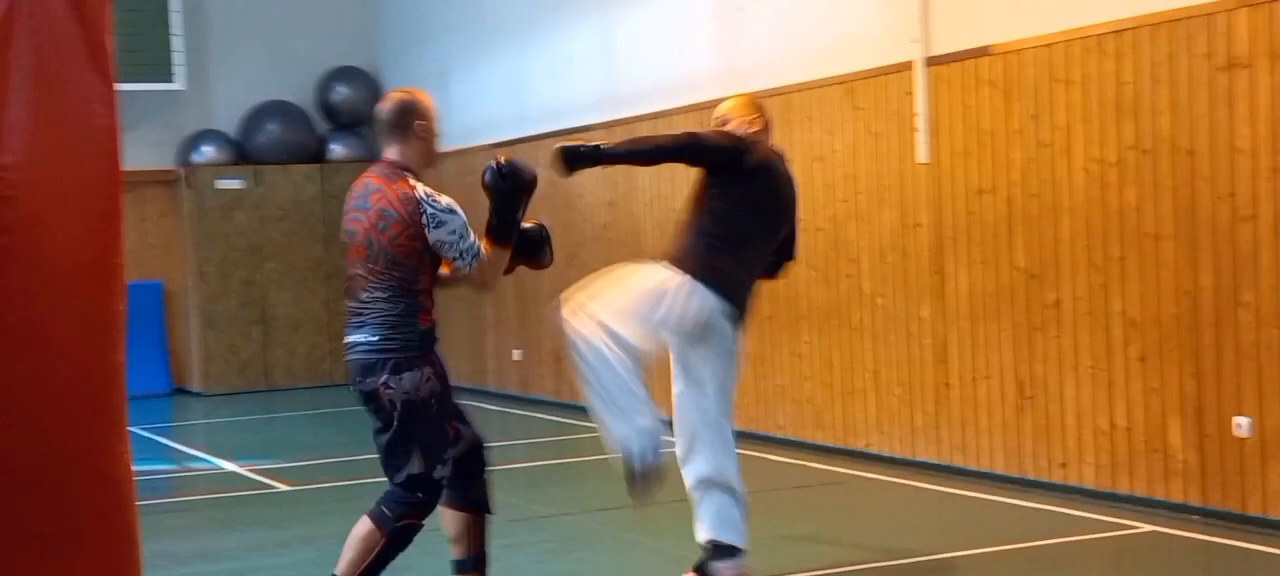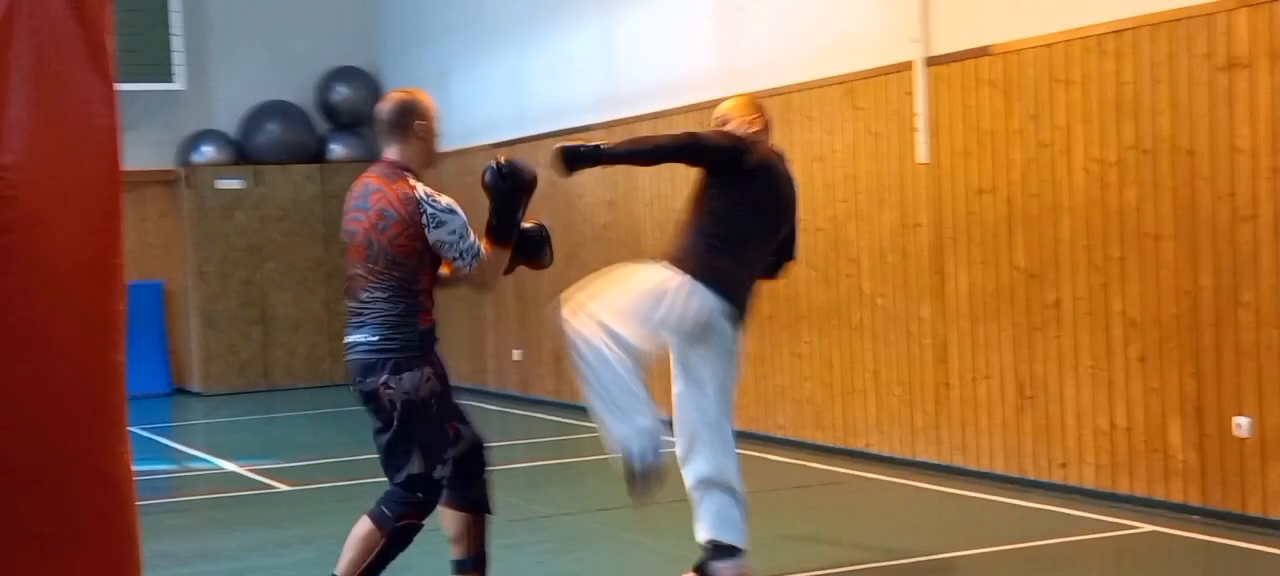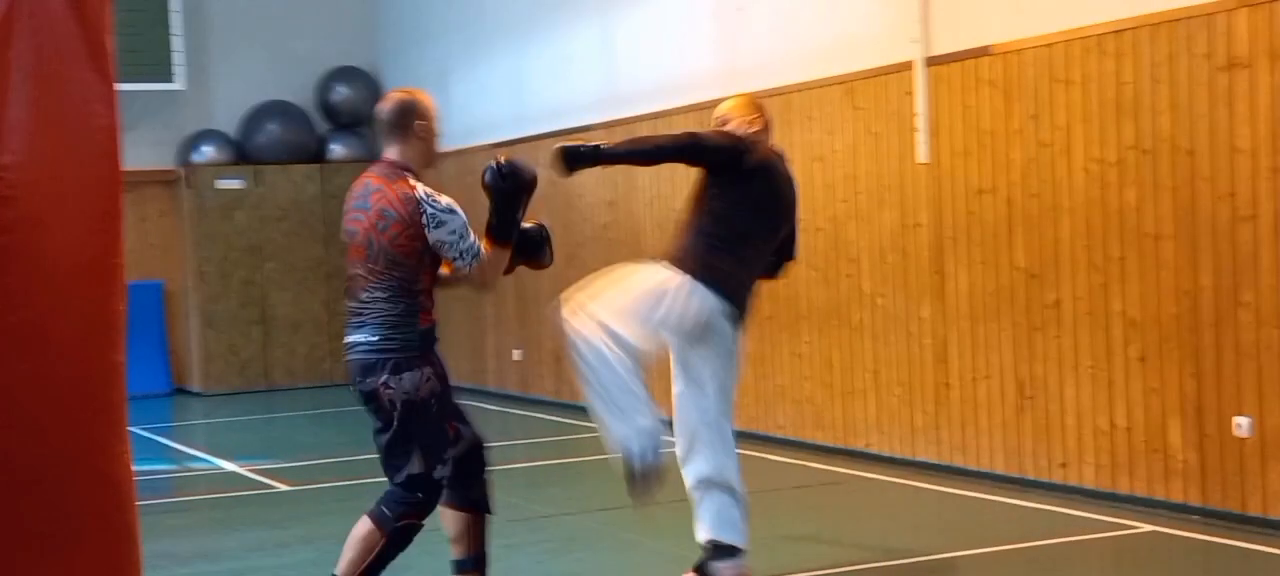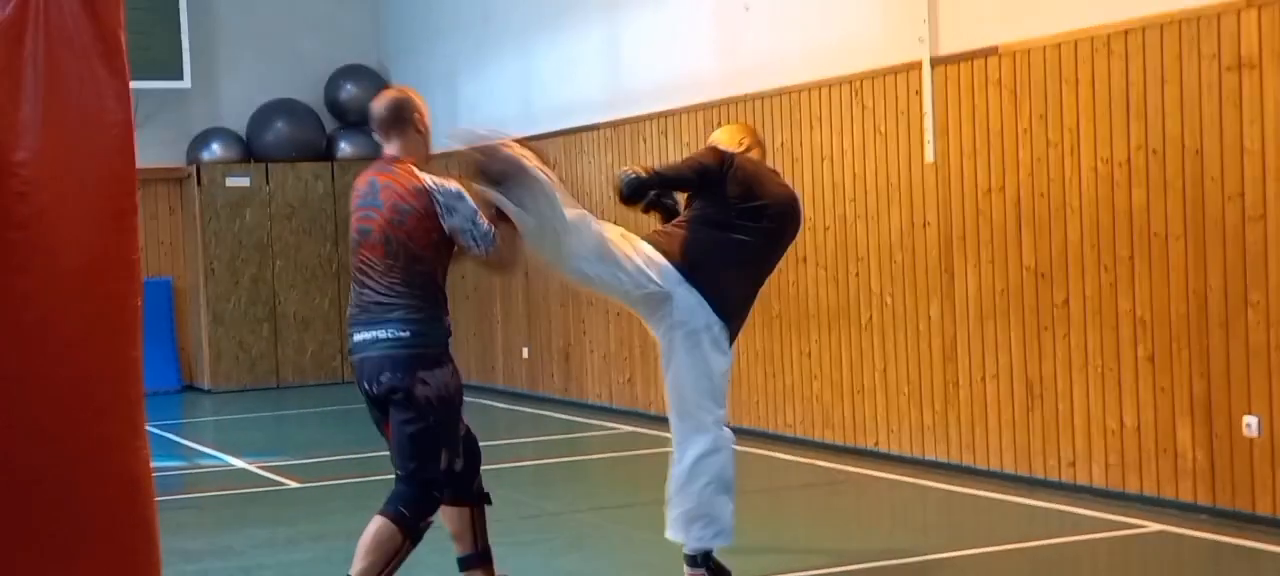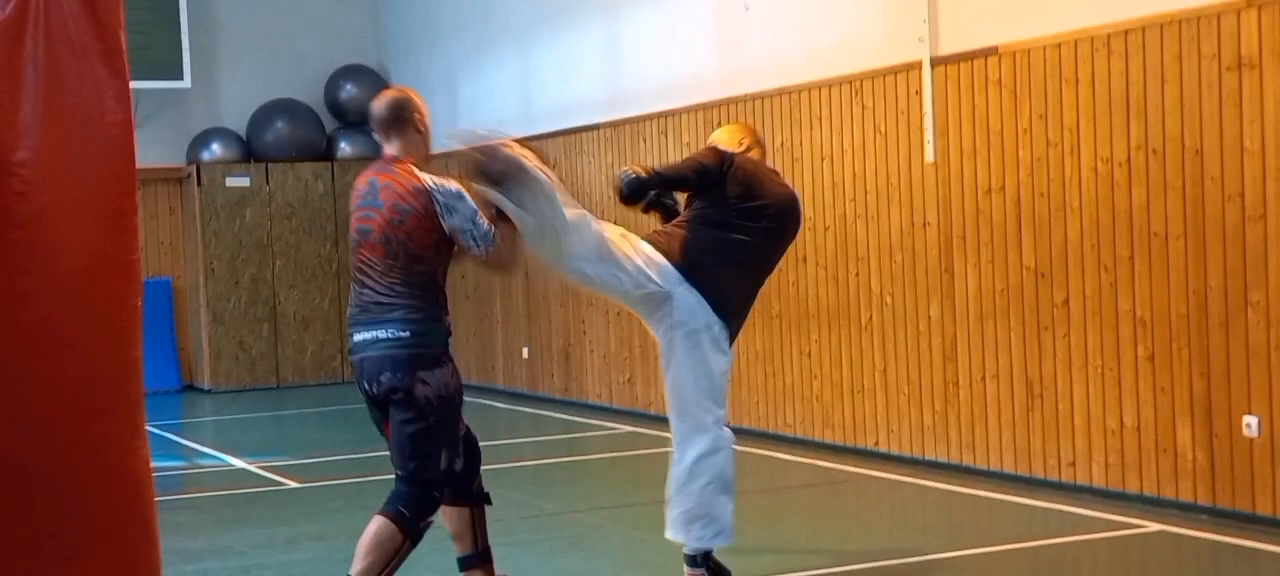
dt=0.3s
person 1, frame 1
left shoulder: (362, 190)
right shoulder: (428, 204)
right elbow: (483, 275)
left wrist: (503, 251)
right wrist: (507, 212)
left hip: (368, 350)
right hip: (401, 359)
left knee: (462, 456)
right knee: (414, 490)
person 1, frame 2
left shoulder: (363, 189)
right shoulder: (428, 204)
right elbow: (483, 276)
left wrist: (505, 252)
right wrist: (507, 211)
left hip: (368, 351)
right hip: (401, 359)
left knee: (461, 457)
right knee: (414, 490)
person 1, frame 3
left shoulder: (362, 190)
right shoulder: (429, 204)
right elbow: (483, 275)
left wrist: (504, 251)
right wrist: (507, 211)
left hip: (367, 351)
right hip: (402, 358)
left knee: (461, 456)
right knee: (414, 490)
person 1, frame 4
left shoulder: (364, 186)
right shoulder: (437, 193)
right elbow: (498, 255)
left hip: (369, 349)
right hip: (412, 353)
left knee: (458, 457)
right knee: (419, 489)
person 1, frame 5
left shoulder: (364, 186)
right shoulder: (438, 192)
right elbow: (500, 255)
left wrist: (482, 214)
left hip: (369, 349)
right hip: (414, 352)
left knee: (458, 457)
right knee: (418, 489)
person 2, frame 1
left shoulder: (738, 153)
right shoulder: (782, 184)
left elbow: (670, 147)
right elbow: (775, 260)
left wrist: (591, 152)
left hip: (689, 287)
right hip: (725, 310)
left knee: (587, 313)
right knee: (706, 426)
left ankle: (640, 445)
person 2, frame 2
left shoulder: (738, 152)
right shoulder: (782, 184)
left elbow: (669, 148)
right elbow: (775, 261)
left wrist: (592, 153)
left hip: (688, 287)
right hip: (726, 309)
left knee: (588, 315)
right knee: (707, 426)
left ankle: (640, 445)
person 2, frame 3
left shoulder: (737, 151)
right shoulder: (783, 184)
left elbow: (670, 146)
right elbow: (773, 262)
left wrist: (593, 152)
left hip: (687, 286)
right hip: (725, 309)
left knee: (588, 314)
right knee: (707, 425)
left ankle: (638, 444)
person 2, frame 4
left shoulder: (723, 165)
right shoulder: (788, 206)
left elbow: (640, 183)
left wrist: (637, 180)
left hip: (662, 270)
right hip: (710, 317)
left knee: (571, 233)
right knee: (702, 429)
person 2, frame 5
left shoulder: (724, 165)
right shoulder: (787, 206)
left elbow: (639, 184)
left wrist: (637, 180)
left hip: (660, 269)
right hip: (707, 315)
right knee: (702, 428)
